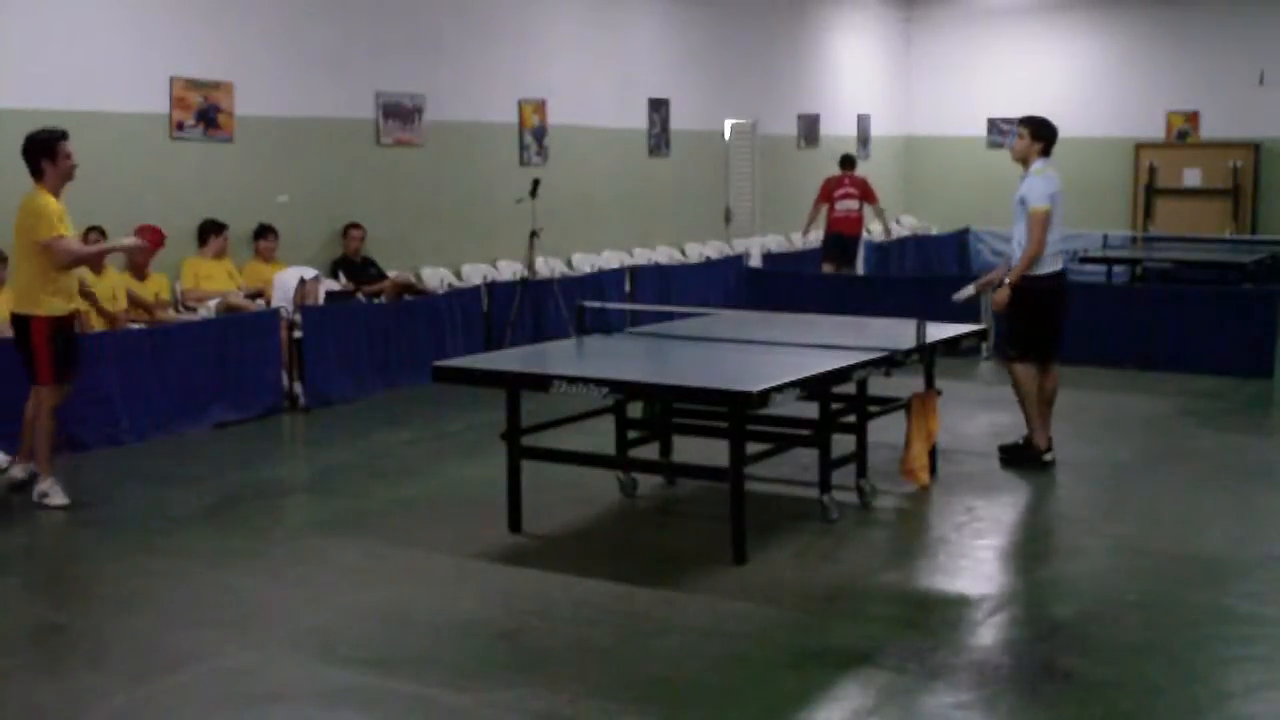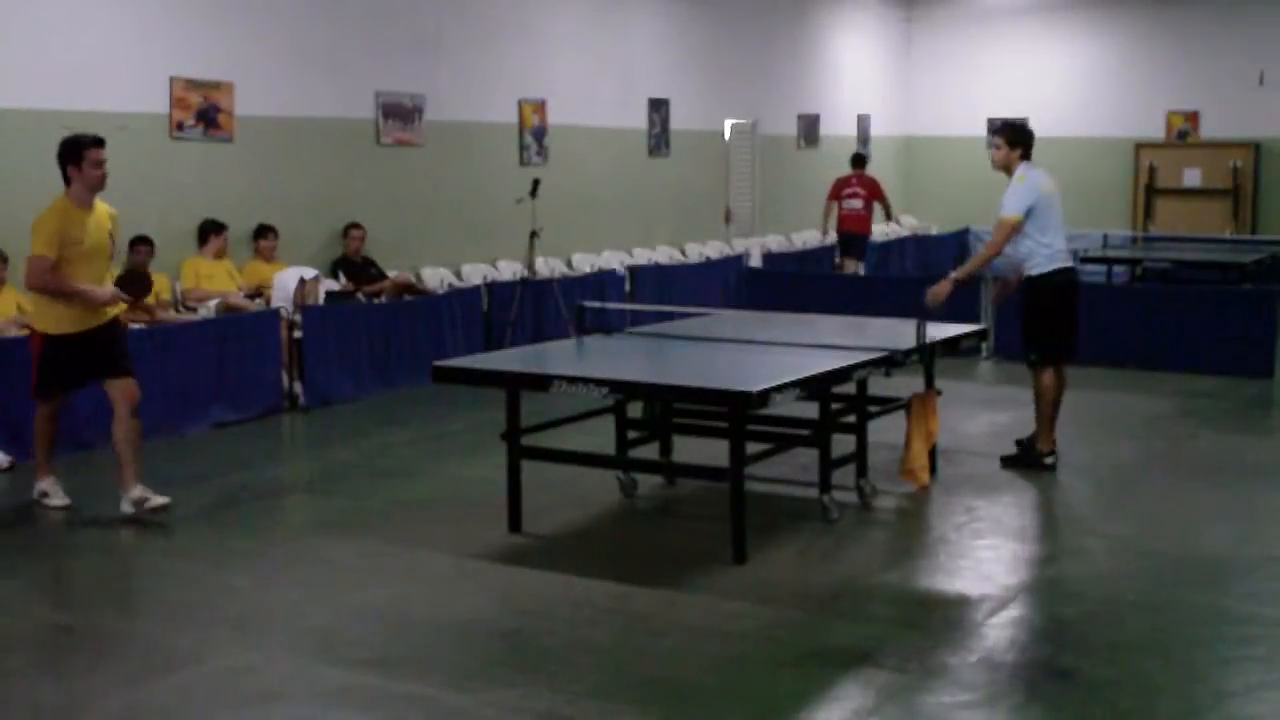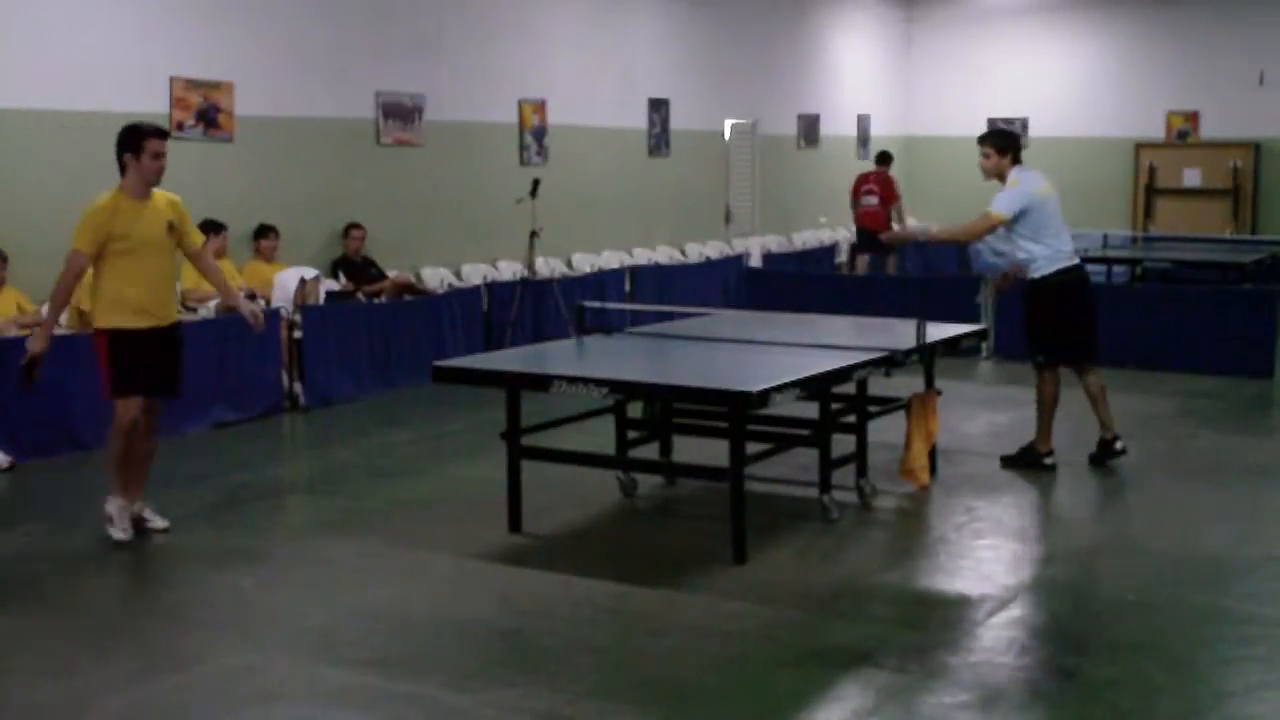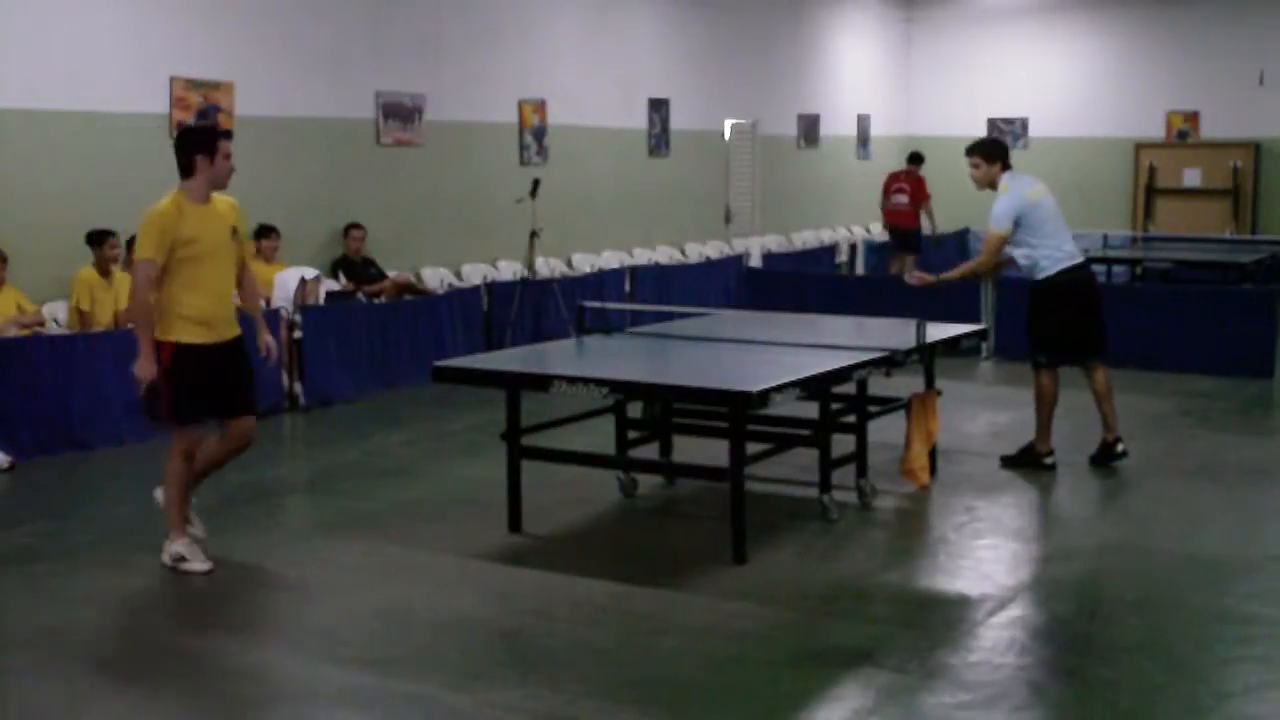
dt=0.4s
person 1, frame 1
left shoulder: (51, 203)
right shoulder: (41, 206)
right elbow: (65, 256)
right wrist: (116, 246)
left hip: (58, 309)
right hip: (41, 312)
left knee: (43, 390)
right knee: (51, 393)
left ankle: (23, 463)
right ankle: (44, 480)
person 1, frame 2
left shoulder: (106, 214)
right shoulder: (52, 220)
right elbow: (36, 279)
right wrist: (90, 292)
left hip: (103, 325)
right hip: (57, 330)
left knee: (128, 400)
right knee: (50, 406)
left ankle: (131, 491)
right ankle: (44, 480)
person 1, frame 3
left shoulder: (172, 206)
right shoulder: (103, 212)
left elbow: (201, 257)
right elbow: (72, 273)
left wrist: (237, 299)
right wrist: (45, 330)
left hip: (165, 325)
right hip: (119, 327)
left knee: (150, 417)
right knee: (129, 414)
left ankle: (134, 501)
right ankle: (116, 499)
person 1, frame 4
left shoulder: (230, 210)
right shoulder: (163, 216)
left elbow: (242, 273)
right elbow: (142, 289)
left wrist: (262, 326)
right wrist: (146, 353)
left hip: (228, 340)
right hip: (181, 346)
left knee: (243, 431)
right knee: (186, 440)
left ankle: (176, 493)
right ankle: (176, 539)
person 2, frame 1
left shoulder: (1038, 180)
right shoulder: (1039, 177)
left elbow: (1036, 242)
left wrist: (1008, 285)
right wrist: (1000, 273)
left hip: (1036, 282)
right hip: (1048, 279)
left knee: (1018, 360)
right knee: (1044, 361)
left ankle: (1039, 445)
right ankle: (1039, 438)
person 2, frame 2
left shoulder: (1022, 186)
right shoulder: (1037, 178)
left elbow: (995, 246)
left wrist: (951, 280)
right wrist: (1018, 276)
left hip: (1045, 281)
right hip: (1062, 275)
left knee: (1043, 365)
right knee: (1054, 363)
left ankle: (1043, 449)
right ankle: (1044, 436)
person 2, frame 3
left shoulder: (1016, 191)
right shoulder: (1032, 179)
left elbow: (970, 233)
left wrist: (915, 235)
right wrist: (1017, 268)
left hip: (1051, 284)
right hip: (1071, 275)
left knee: (1047, 366)
right knee: (1083, 362)
left ankle: (1042, 450)
right ankle: (1109, 437)
person 2, frame 4
left shoulder: (1007, 201)
right shoulder: (1027, 183)
left elbow: (985, 262)
left wrist: (937, 278)
right wrist: (1003, 261)
left hip: (1055, 284)
right hip: (1078, 275)
left knee: (1045, 366)
right knee: (1092, 360)
left ankle: (1042, 449)
right ankle: (1111, 438)
